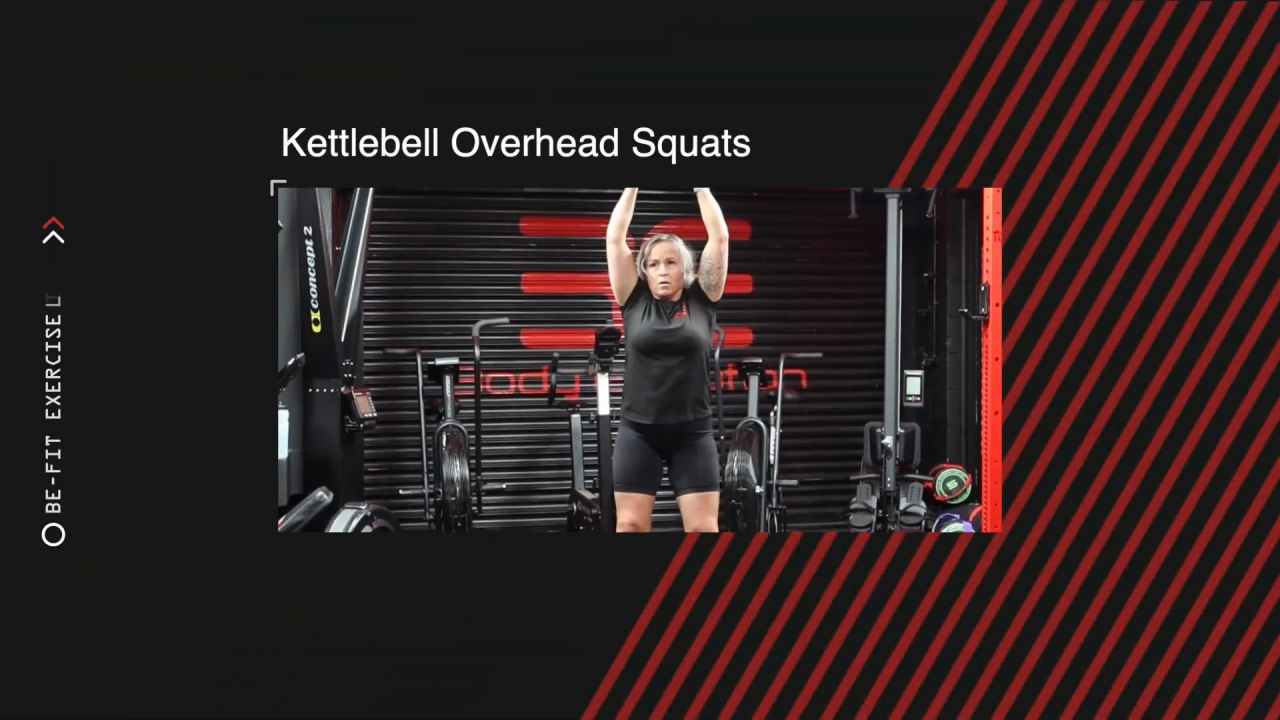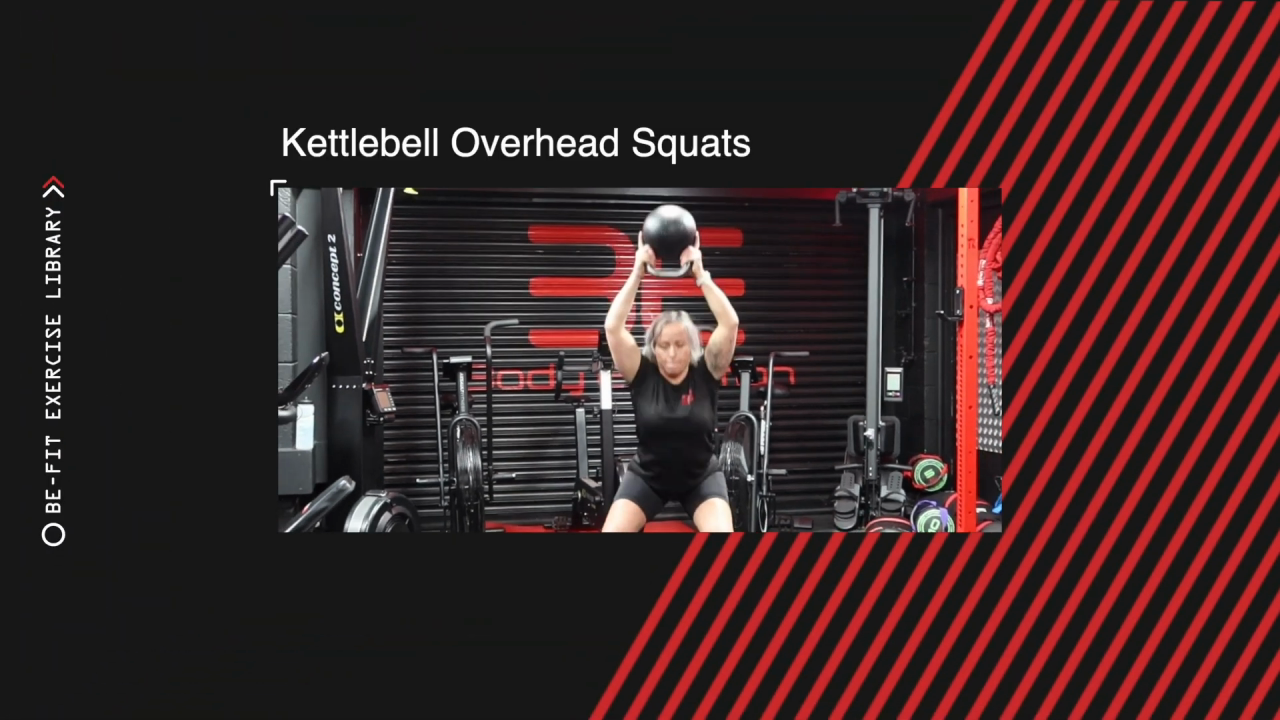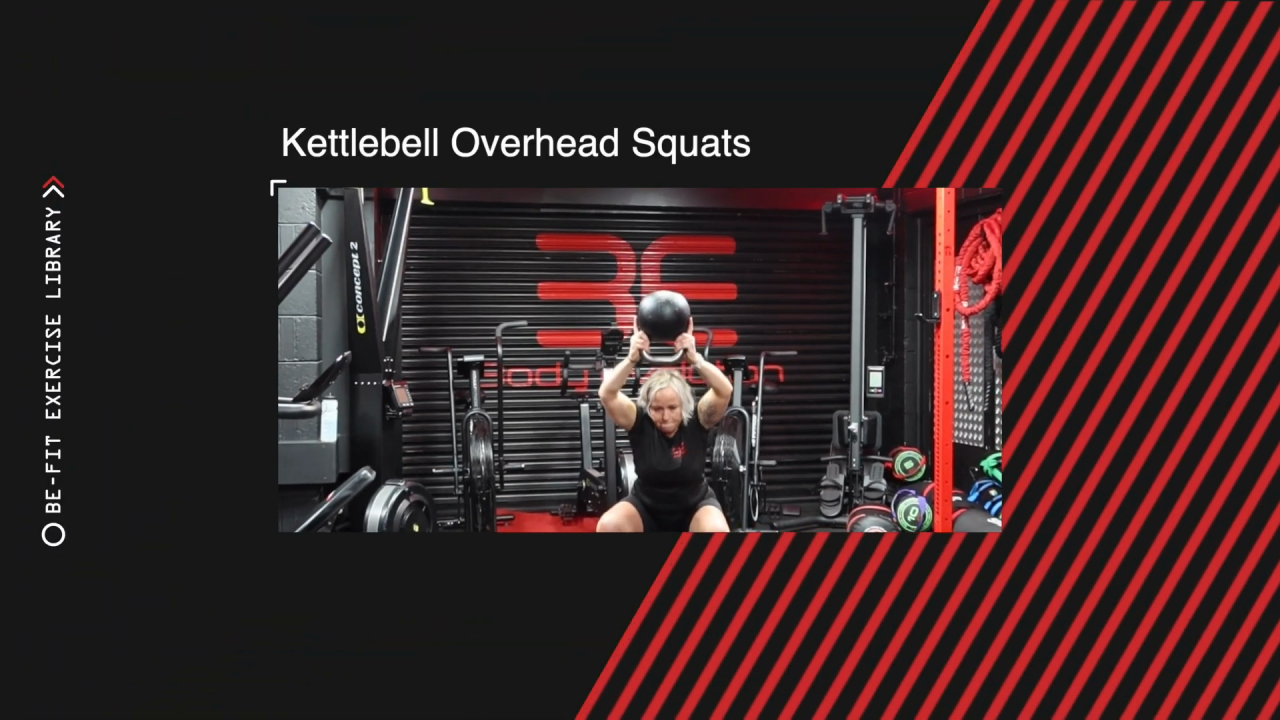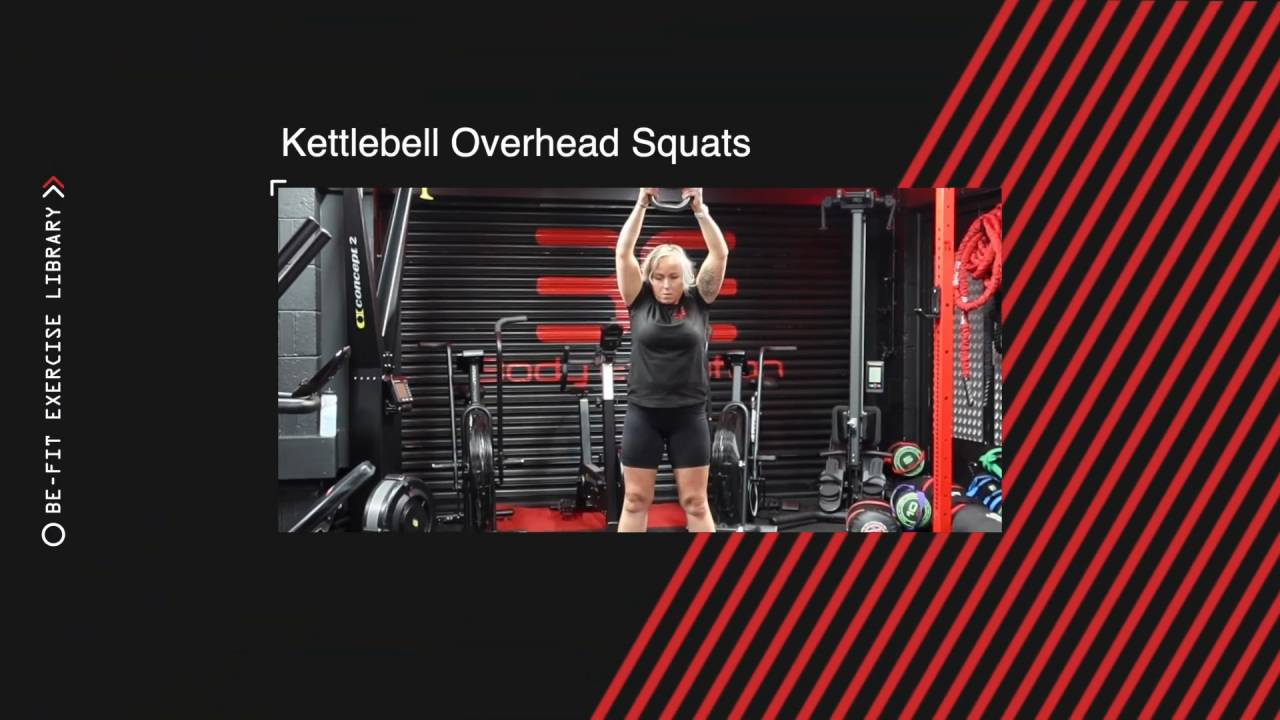
dt=1s
person 1, frame 1
left shoulder: (702, 301)
right shoulder: (635, 301)
left elbow: (719, 237)
right elbow: (615, 238)
left wrist: (700, 186)
right wrist: (632, 186)
left hip: (692, 432)
right hip: (639, 431)
left knee: (703, 531)
right knee: (631, 526)
person 1, frame 2
left shoulder: (706, 372)
right shoulder: (642, 374)
left elbow: (730, 323)
right elbow: (613, 327)
left wrist: (700, 275)
right wrist: (637, 273)
left hip: (701, 478)
right hip: (648, 477)
right knee: (612, 536)
person 1, frame 3
left shoulder: (697, 421)
right shoulder: (639, 421)
left elbow: (725, 391)
right elbow: (607, 394)
left hip: (694, 504)
right hip: (648, 504)
left knee: (718, 533)
right knee: (608, 526)
person 1, frame 4
left shoulder: (698, 302)
right shoulder: (640, 302)
left elbow: (719, 253)
right elbow: (623, 252)
left wrist: (699, 208)
right wrist: (641, 203)
left hip: (688, 415)
right hip: (644, 413)
left knee: (696, 503)
right knee: (635, 501)
